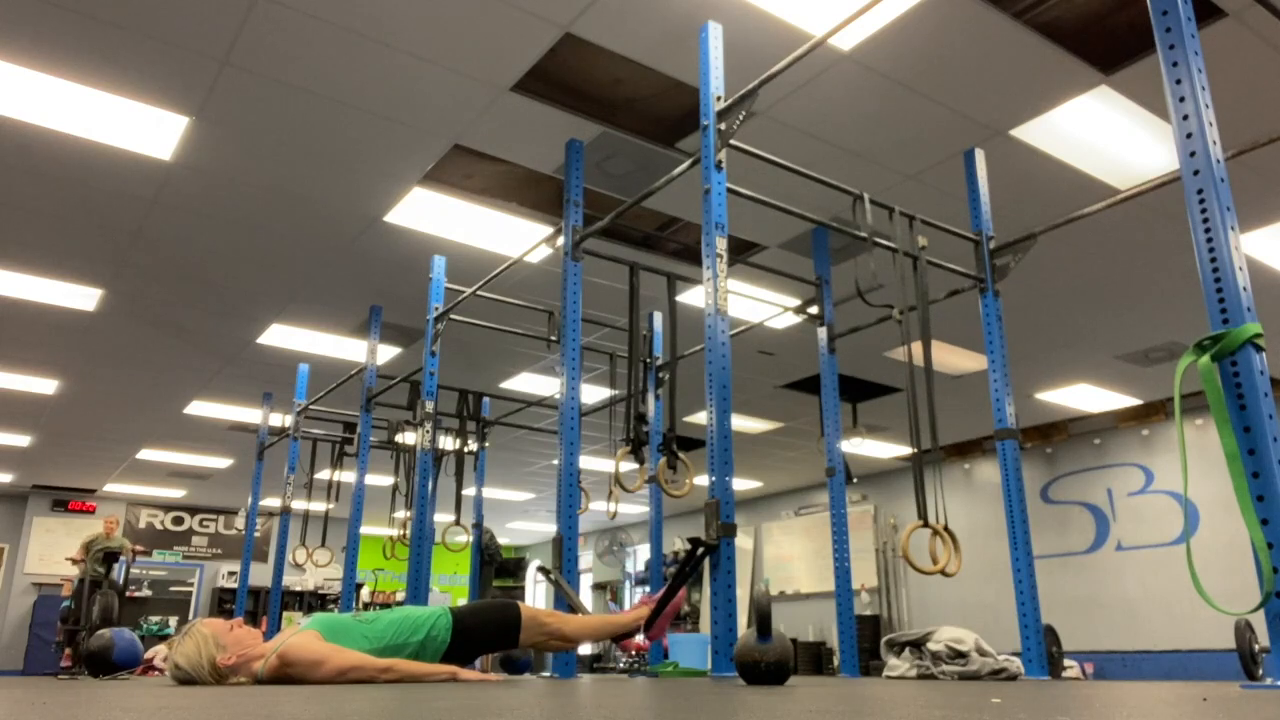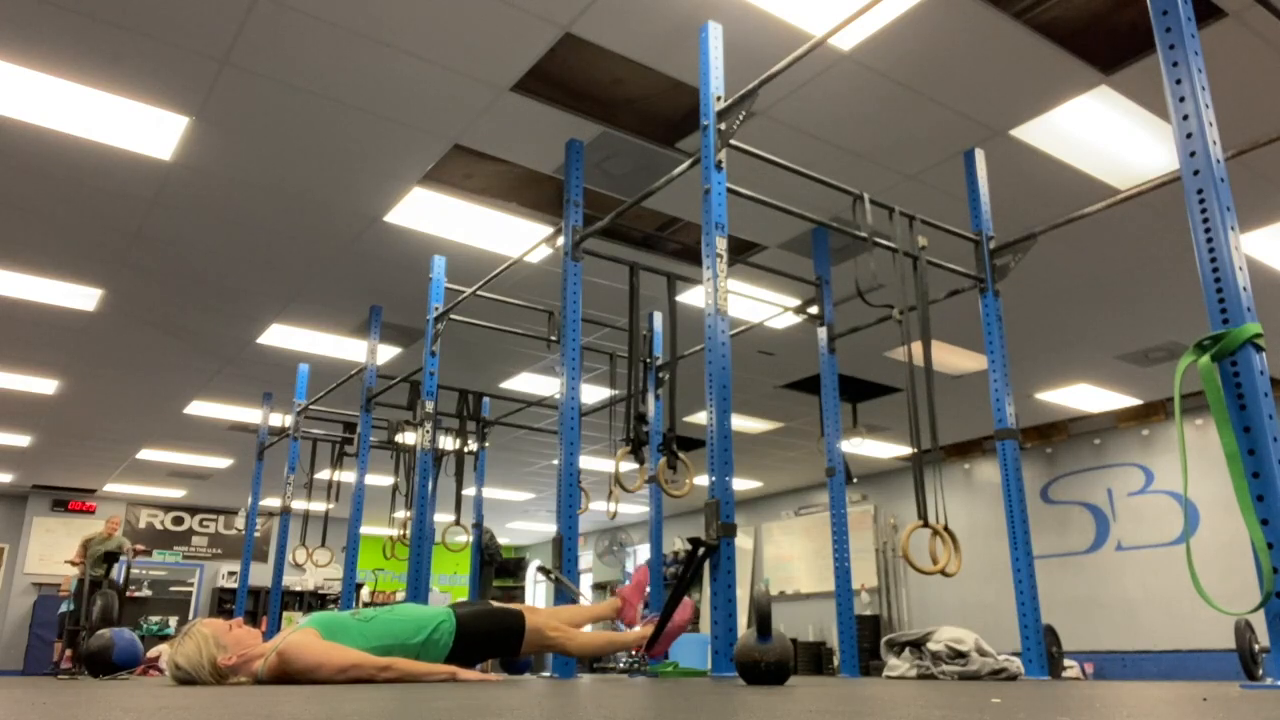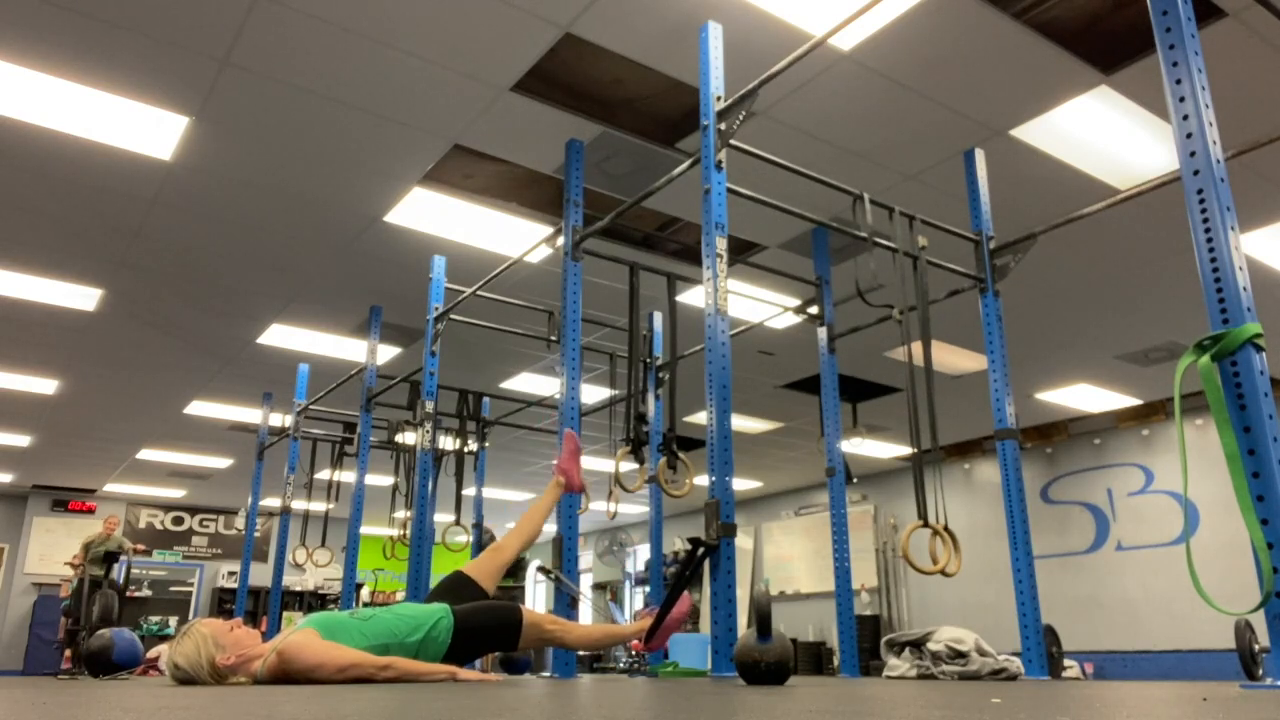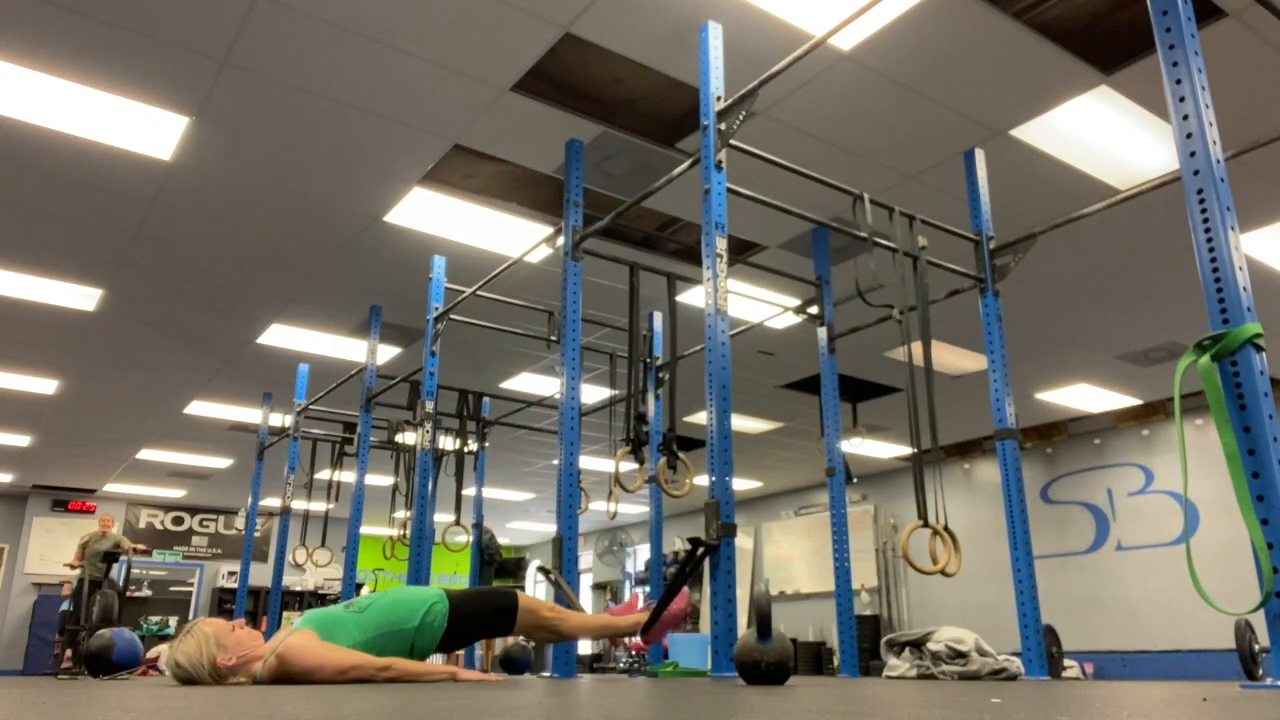
dt=1s
person 1, frame 1
left shoulder: (274, 654)
right shoulder: (290, 659)
right elbow: (383, 669)
right wrist: (458, 673)
left hip: (439, 628)
right hip: (445, 634)
left knee: (538, 635)
right knee: (547, 623)
left ankle: (627, 625)
right ankle: (641, 619)
person 1, frame 2
left shoulder: (277, 651)
right shoulder: (289, 656)
right elbow: (381, 668)
right wrist: (456, 673)
left hip: (436, 622)
right hip: (442, 638)
left knee: (534, 616)
right knee: (547, 631)
left ankle: (619, 606)
right ankle: (646, 635)
person 1, frame 3
left shoulder: (276, 652)
right shoulder: (289, 656)
right elbow: (381, 668)
right wrist: (457, 674)
left hip: (425, 615)
right hip: (441, 633)
left knee: (502, 551)
right knee: (549, 627)
left ankle: (561, 481)
right ankle: (645, 629)
person 1, frame 4
left shoulder: (276, 653)
right shoulder: (291, 658)
right elbow: (380, 668)
right wrist: (457, 674)
left hip: (427, 609)
right hip: (436, 617)
left knee: (535, 620)
right knee: (547, 615)
left ankle: (616, 621)
right ankle: (643, 623)
